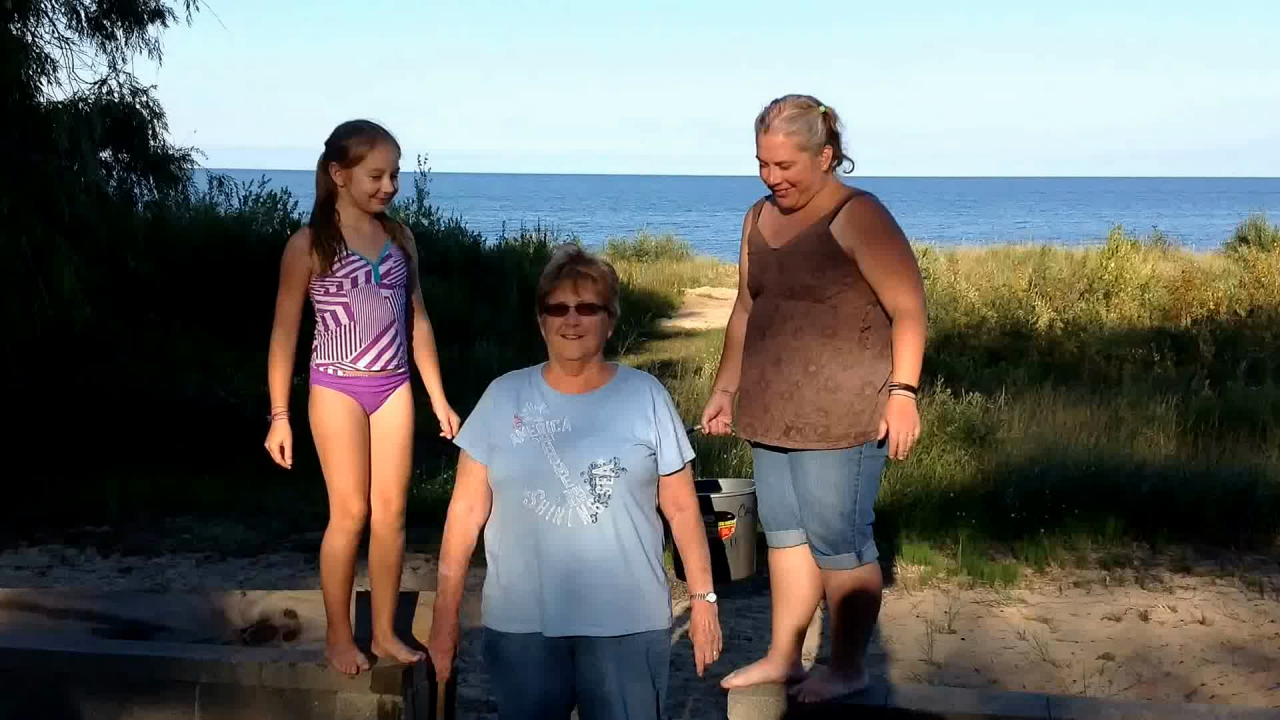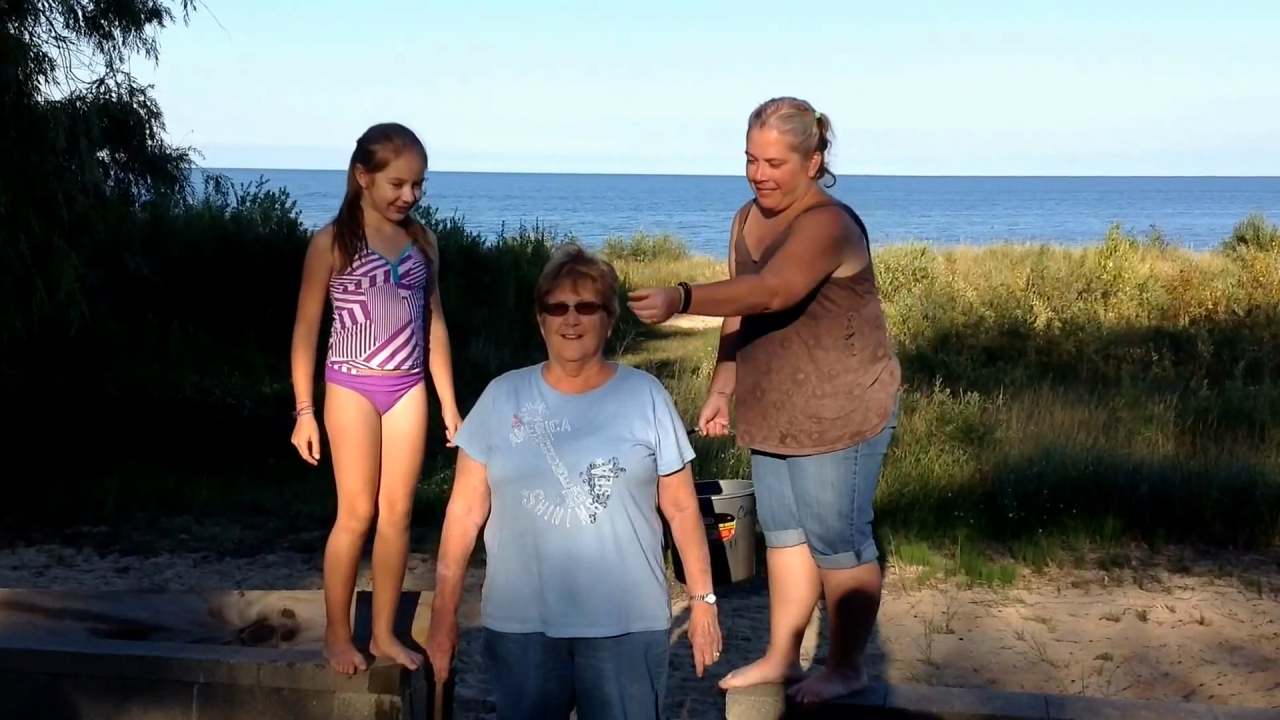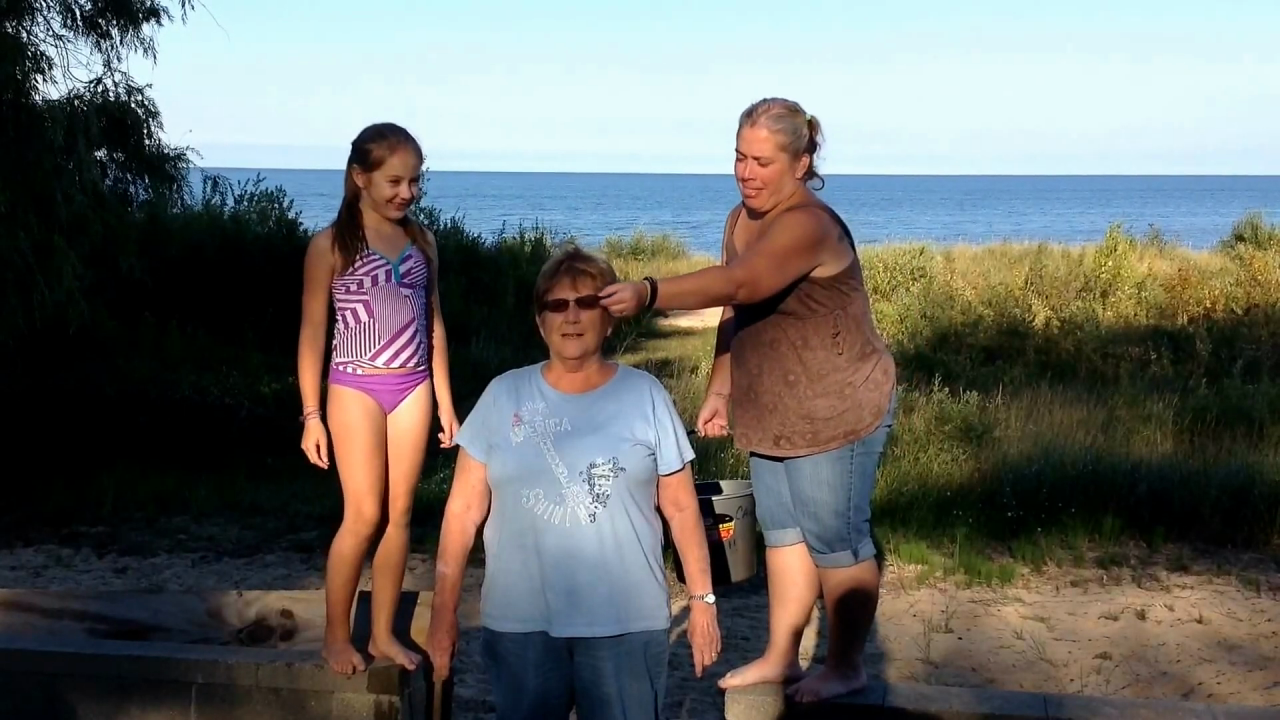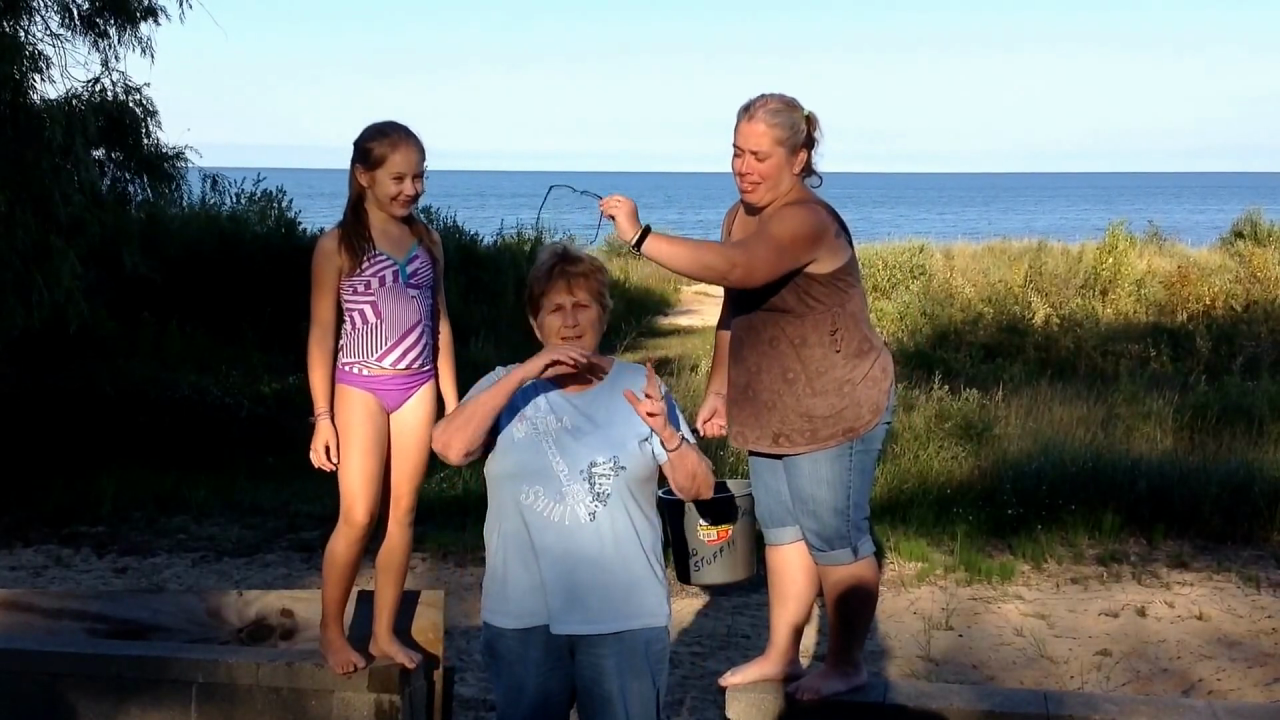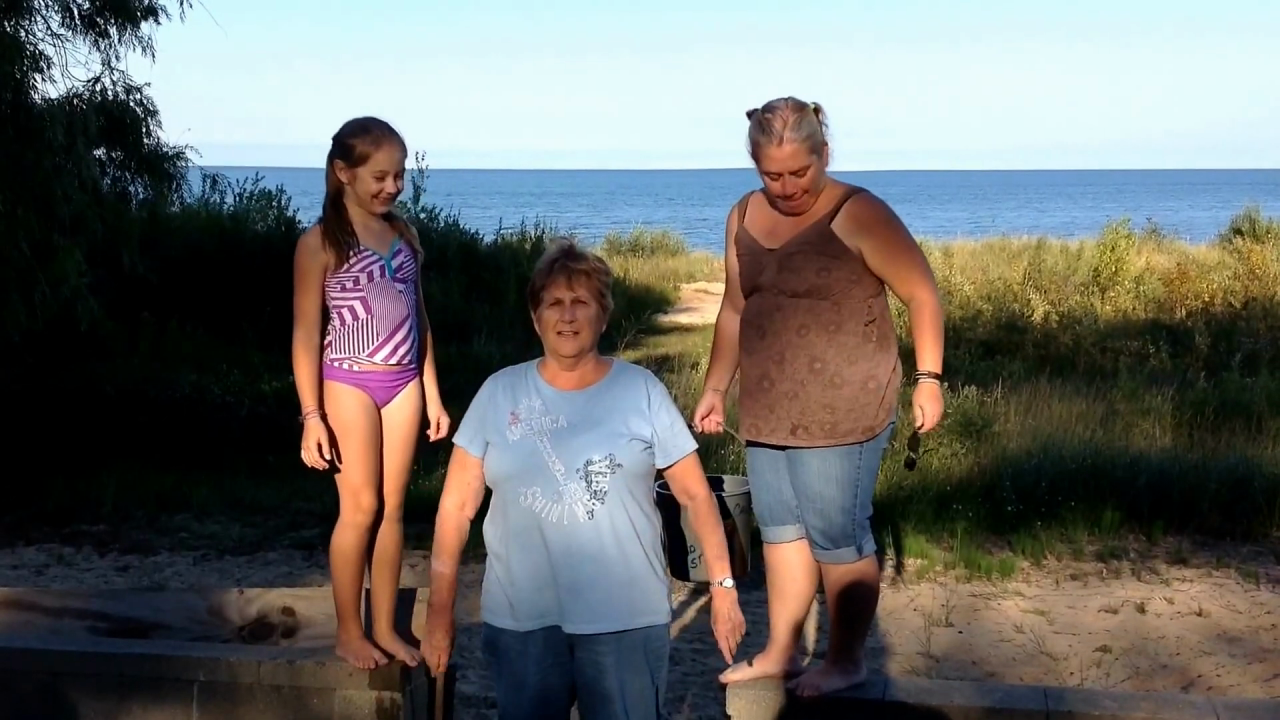
dt=1s
person 1, frame 1
left shoulder: (859, 217)
right shoulder: (759, 218)
left elbow: (908, 308)
left wrist: (902, 391)
right wrist: (725, 388)
left hip: (840, 414)
right hip: (775, 411)
left knee: (839, 541)
right knee: (784, 532)
left ankle: (848, 666)
right ankle: (782, 657)
person 1, frame 2
left shoulder: (828, 224)
right shoulder: (748, 220)
left elbow: (769, 293)
left wrist: (680, 298)
right wrist: (721, 389)
left hip: (840, 413)
right hip: (776, 413)
left knee: (837, 540)
right knee: (783, 532)
left ankle: (846, 666)
right ankle: (781, 657)
person 1, frame 3
left shoulder: (810, 225)
right shoulder: (741, 220)
left elbow: (738, 284)
left wrist: (647, 293)
right wrist: (720, 390)
left hip: (836, 411)
right hip: (774, 413)
left knee: (835, 539)
right knee: (783, 532)
left ankle: (846, 666)
right ankle: (780, 656)
person 1, frame 4
left shoulder: (807, 221)
right shoulder: (740, 215)
left elbow: (734, 268)
left wrist: (642, 236)
right wrist: (720, 390)
left hip: (834, 410)
right hip: (771, 410)
left knee: (835, 538)
right knee: (782, 530)
left ankle: (847, 664)
right ankle: (779, 654)
person 1, frame 5
left shoulder: (858, 214)
right shoulder: (744, 216)
left elbow: (922, 291)
right elbow: (734, 311)
left wrist: (928, 376)
right wrist: (715, 387)
left hip: (839, 410)
right hip: (768, 409)
left knee: (838, 537)
right knee: (780, 528)
left ankle: (846, 659)
right ankle: (780, 650)
person 2, frame 1
left shoulder: (399, 237)
right shoulder: (309, 244)
left elbow: (417, 319)
right elbow: (284, 331)
left wrist: (439, 397)
right wrist: (280, 415)
left hip: (394, 388)
right hip: (338, 390)
left knee: (392, 511)
right knee: (350, 513)
left ankle: (384, 631)
right ankle: (338, 635)
person 2, frame 2
left shoulder: (422, 241)
right shoulder: (332, 242)
right elbow: (306, 328)
left wrist: (449, 401)
right wrist: (304, 410)
left hip: (409, 390)
right hip: (352, 388)
left knee: (398, 512)
right knee: (357, 513)
left ankle: (384, 633)
right ankle: (337, 635)
person 2, frame 3
left shoulder: (422, 241)
right shoulder: (331, 245)
right elbow: (312, 332)
left wrist: (445, 400)
right wrist: (311, 415)
left hip: (413, 389)
right hip: (356, 389)
left knee: (400, 513)
right knee: (364, 515)
left ankle: (383, 633)
right ankle: (336, 634)
person 2, frame 4
left shoulder: (427, 240)
right shoulder: (338, 245)
right elbow: (322, 334)
left wrist: (453, 401)
right wrist: (322, 417)
left hip: (417, 389)
right hip: (361, 389)
left knee: (403, 513)
right knee: (358, 516)
left ankle: (384, 632)
right ankle: (331, 629)
person 2, frame 5
left shoulder: (404, 234)
right shoulder: (321, 241)
right elbow: (306, 334)
left wrist: (432, 395)
right wrist: (311, 415)
left hip: (403, 384)
right hip: (350, 384)
left knee: (393, 508)
right knee: (360, 508)
left ankle: (385, 627)
right ankle: (348, 632)
person 3, frame 1
left shoulder: (646, 396)
right shoulder: (503, 397)
left elbow: (681, 508)
right elbow: (466, 511)
left wrist: (702, 598)
right wrist: (446, 613)
left hip: (627, 623)
right hip: (520, 623)
person 3, frame 2
left shoulder: (646, 396)
right shoulder: (502, 397)
left elbow: (681, 508)
right elbow: (465, 511)
left wrist: (702, 599)
right wrist: (444, 612)
left hip: (627, 624)
right hip: (520, 624)
person 3, frame 3
left shoulder: (645, 394)
right shoulder: (503, 395)
left elbow: (681, 505)
right elbow: (464, 506)
left wrist: (702, 597)
right wrist: (444, 609)
left hip: (625, 620)
right hip: (520, 620)
person 3, frame 4
left shoulder: (638, 387)
right shoulder: (506, 385)
left elbow: (699, 486)
right elbow: (450, 445)
left wrist: (669, 435)
right wrist: (523, 373)
left hip: (624, 617)
right hip: (521, 616)
person 3, frame 5
left shoulder: (642, 390)
right shoulder: (499, 392)
left elbow: (694, 495)
right elbow: (457, 507)
left wrist: (723, 587)
right wrist: (440, 610)
left hip: (625, 617)
right hip: (520, 618)
